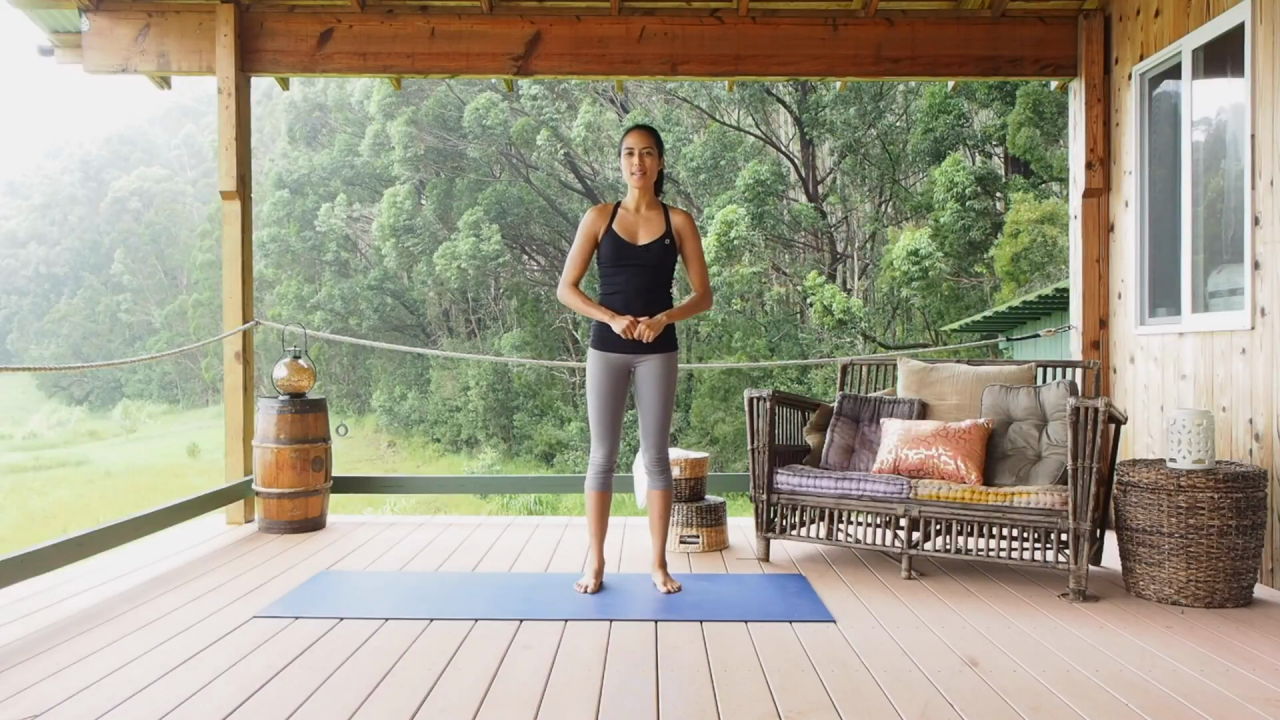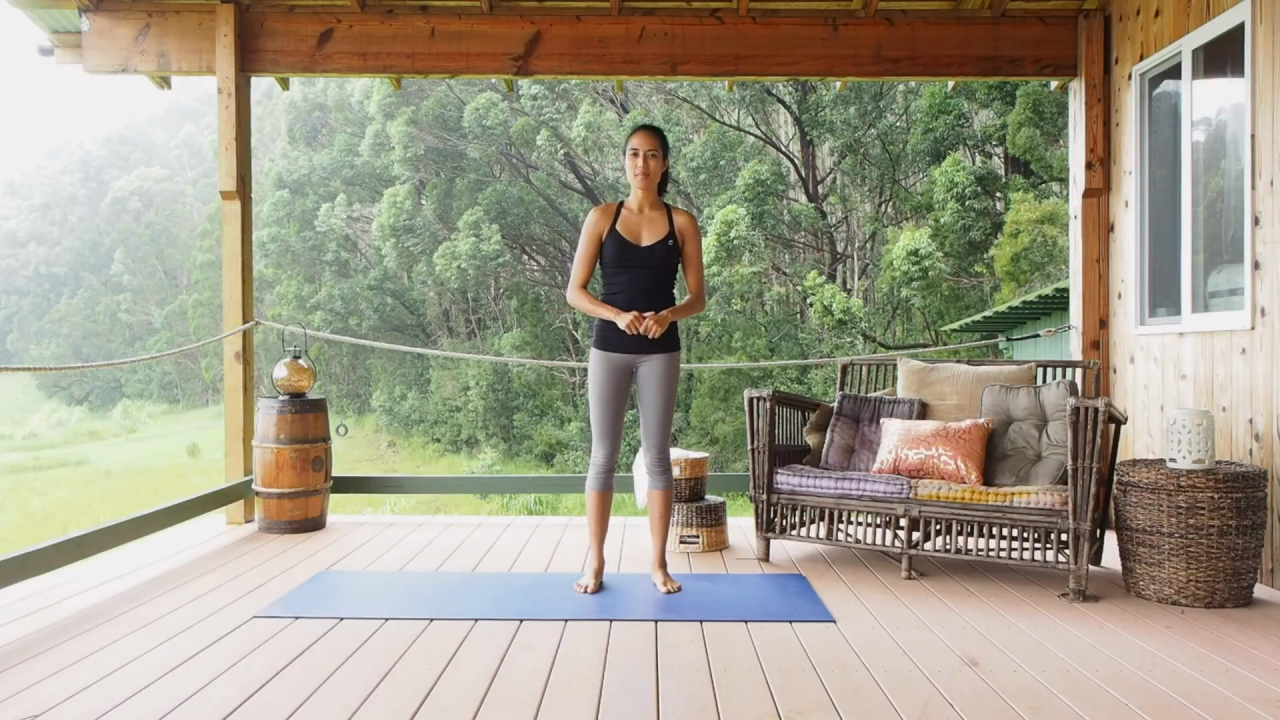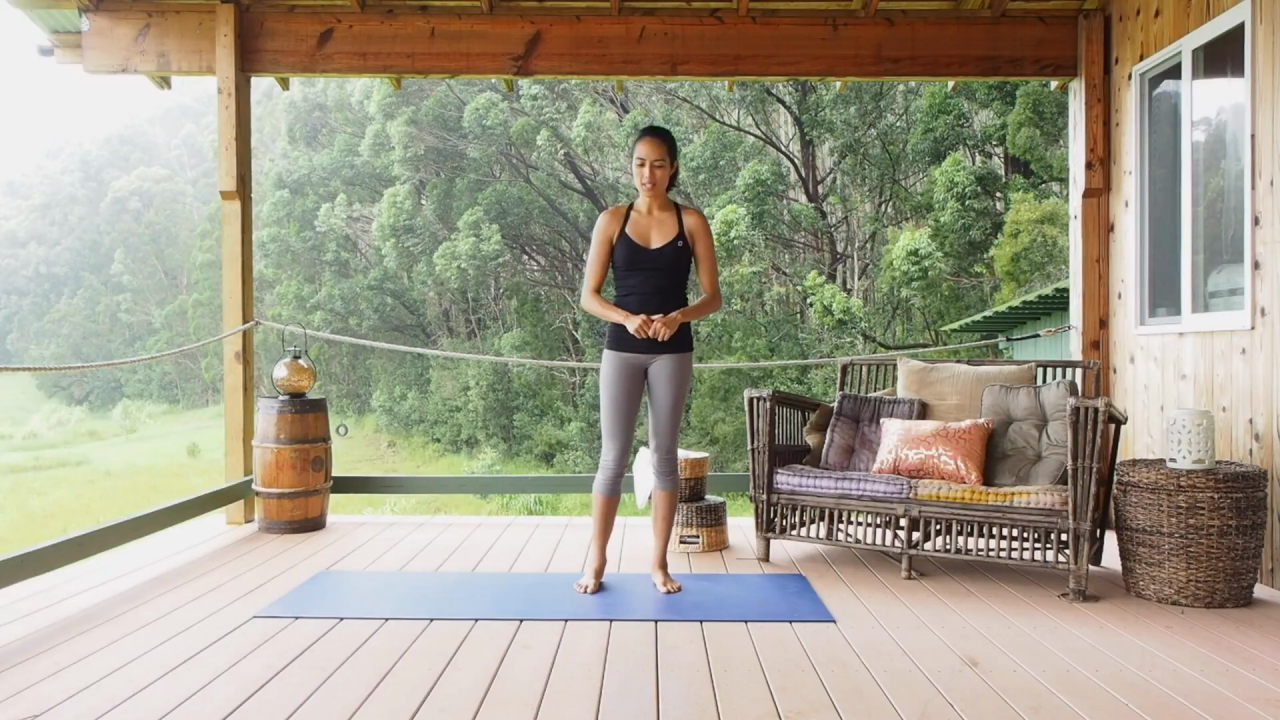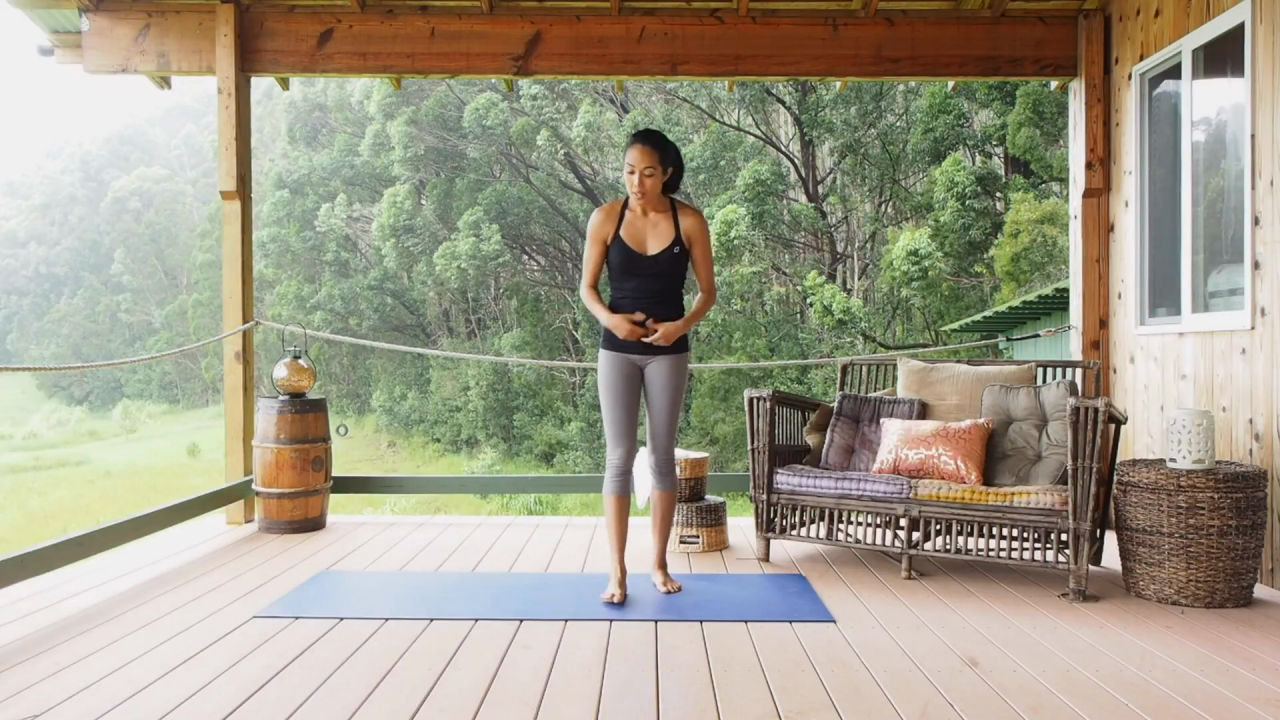
dt=0.5s
person 1, frame 1
left shoulder: (679, 221)
right shoulder: (599, 217)
left elbow: (704, 296)
right elbow: (566, 288)
left wrist: (663, 319)
right wrist: (611, 318)
left hip: (658, 351)
right hip: (607, 349)
left knee: (656, 457)
right knee: (602, 456)
left ankle: (659, 563)
right ankle: (595, 560)
person 1, frame 2
left shoulder: (682, 222)
right shoulder: (602, 218)
left elbow: (697, 296)
right elbow: (574, 291)
left wrist: (667, 316)
right wrist: (617, 315)
left hip: (660, 351)
right hip: (610, 348)
left knee: (657, 456)
right knee: (604, 455)
left ankle: (658, 563)
right ankle: (595, 561)
person 1, frame 3
left shoulder: (692, 222)
right shoulder: (612, 221)
left elbow: (713, 296)
right elbow: (589, 296)
left wrist: (678, 316)
right wrist: (627, 318)
left hip: (672, 351)
right hip: (621, 349)
left knee: (664, 456)
right knee: (614, 456)
left ankle: (659, 563)
right ankle: (596, 559)
person 1, frame 4
left shoulder: (689, 221)
right shoulder: (604, 218)
left elbow: (707, 291)
right elbow: (588, 284)
left wrist: (682, 325)
right wrist: (605, 315)
left hip: (667, 351)
right hip: (617, 350)
left knee: (661, 456)
right knee: (619, 457)
left ankle: (659, 562)
right ankle: (618, 570)
